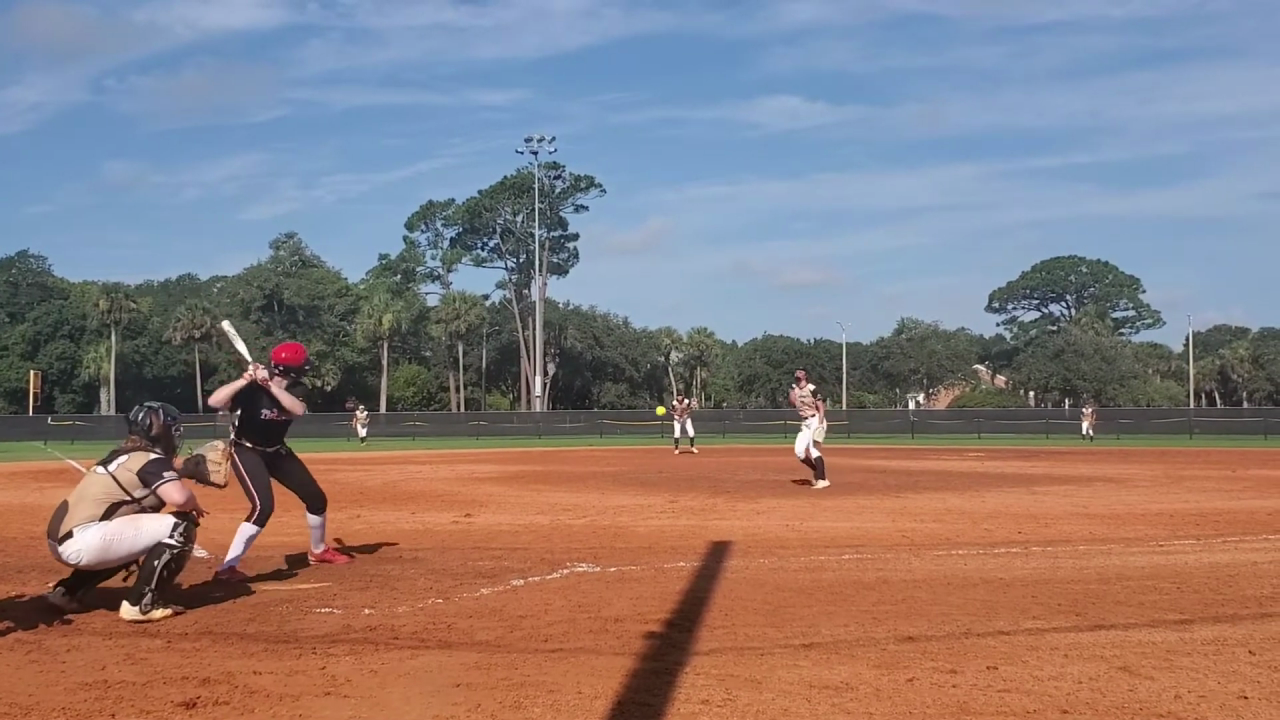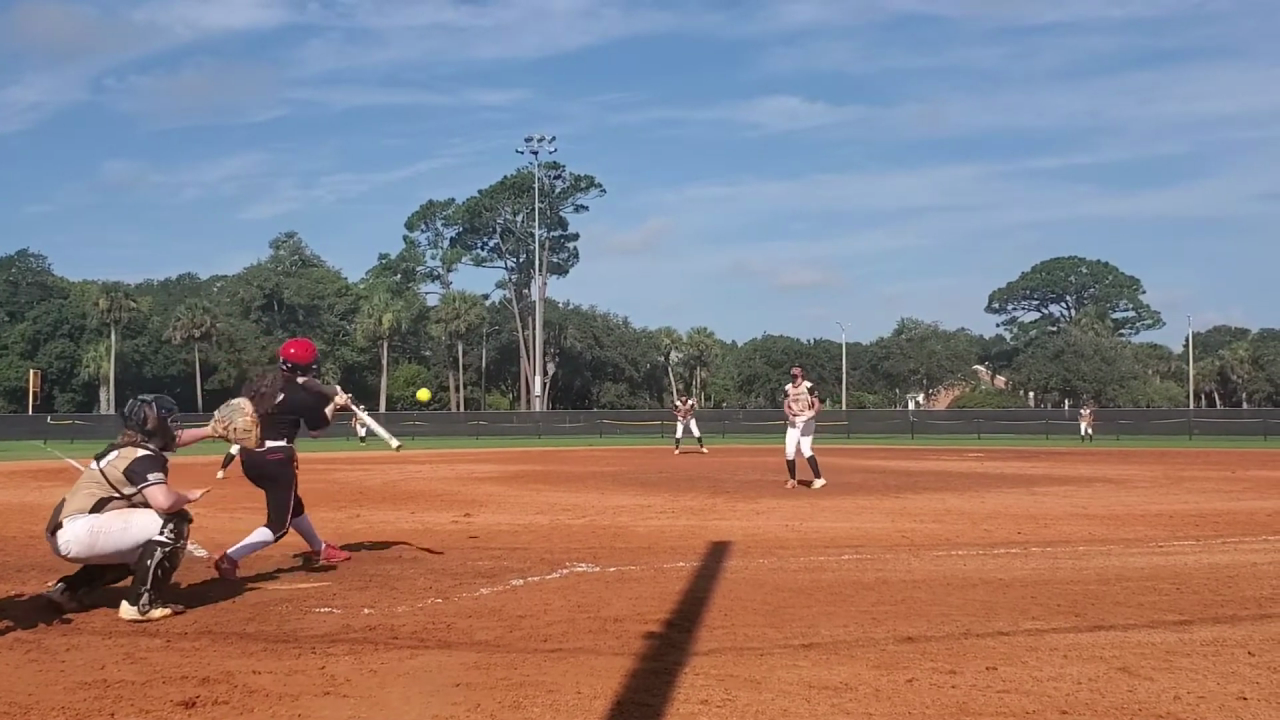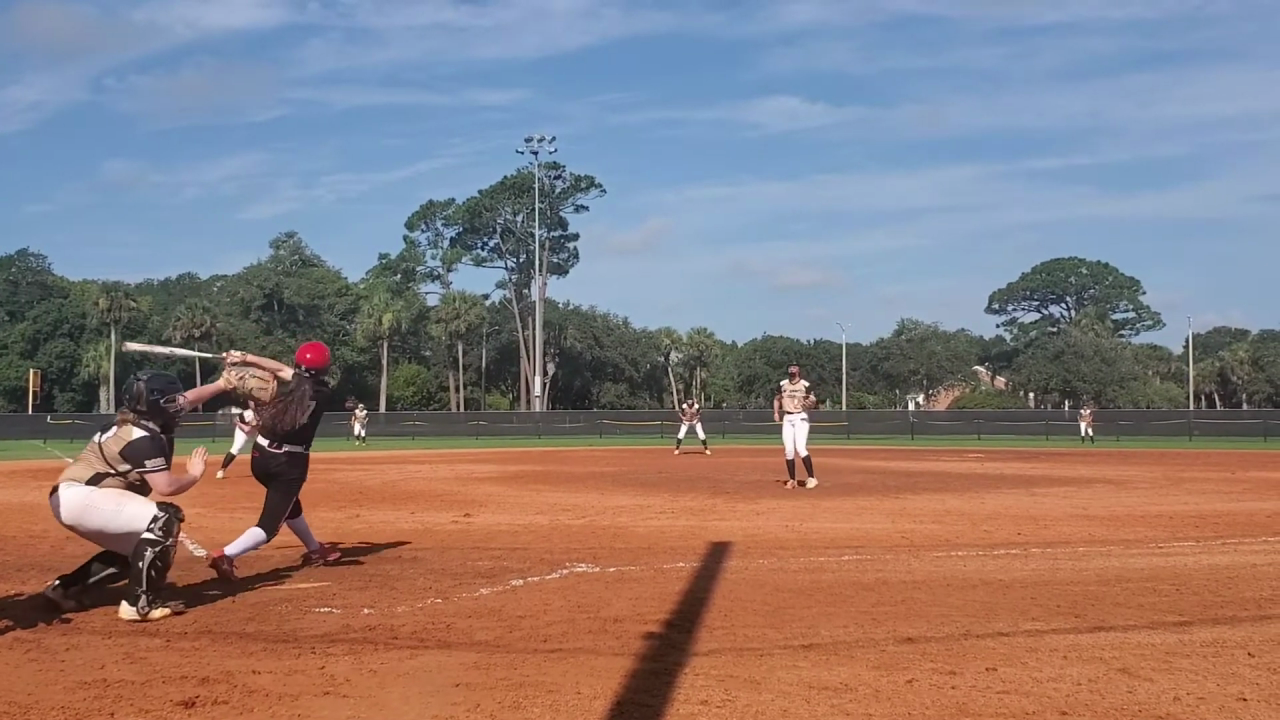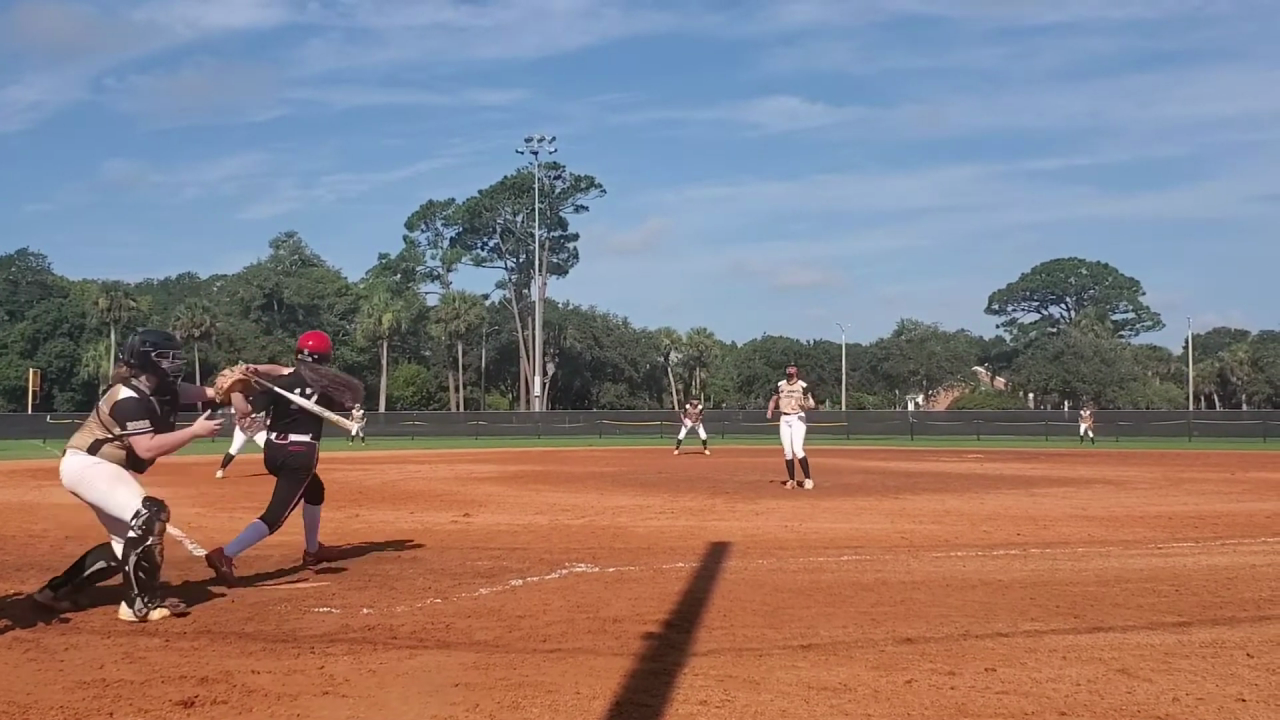
dt=0.2s
person 1, frame 1
left shoulder: (126, 454)
right shoulder: (152, 461)
right elbow: (179, 497)
right wrist: (193, 504)
left hip: (64, 540)
right hip: (85, 540)
left knee: (137, 547)
right knee: (182, 526)
left ankle: (67, 591)
right ankle: (142, 605)
person 1, frame 2
left shoulder: (133, 445)
right shoulder: (143, 458)
left elbow: (174, 439)
right elbow: (164, 501)
left wrist: (210, 431)
right wrist: (187, 497)
left hip: (66, 532)
right hip: (81, 530)
left knee: (142, 553)
right knee: (174, 523)
left ankle: (68, 590)
right ankle: (141, 605)
person 1, frame 3
left shoulder: (146, 420)
right shoulder: (142, 438)
left elbow: (187, 398)
right elbow: (165, 486)
right wrist: (194, 474)
left hip: (81, 497)
right hip: (80, 497)
left knee: (137, 552)
right knee: (166, 518)
left ankle: (66, 589)
right ankle: (141, 604)
person 1, frame 4
left shoulder: (161, 386)
right shoulder: (129, 398)
left elbow: (186, 393)
right elbow: (148, 447)
left wrist: (212, 393)
right wrist: (195, 432)
left hip: (119, 467)
right hip: (89, 463)
left knee: (126, 544)
right knee: (149, 515)
left ankle: (57, 592)
right ankle: (141, 605)
person 2, frame 1
left shoulder: (294, 389)
right shoulder: (252, 390)
left elbow: (296, 407)
right elbow: (214, 402)
left wrist: (272, 386)
right wrist: (244, 380)
left hip: (276, 450)
right hip: (247, 452)
left knee: (317, 499)
right knee: (263, 507)
left ankle: (319, 550)
right ankle: (228, 566)
person 2, frame 2
left shoulder: (268, 381)
right shoulder: (305, 395)
right elbow: (317, 429)
right wrist: (335, 404)
left hip: (250, 456)
right hip: (276, 459)
left knee: (290, 505)
right knee: (277, 525)
left ankle: (320, 549)
right ankle: (230, 557)
person 2, frame 3
left shoulder: (281, 390)
right shoulder: (320, 390)
right elbow: (291, 375)
right wrist: (249, 358)
left hip: (261, 458)
right hip: (291, 463)
left knee: (289, 504)
right knee: (270, 523)
left ankle: (315, 550)
right ankle: (226, 556)
person 2, frame 4
left shoulder: (285, 383)
right shoulder: (329, 380)
left elbow: (244, 411)
right elbow: (294, 372)
right wrist: (258, 369)
left hip: (274, 453)
right hip: (300, 454)
left knee: (314, 491)
right knee: (274, 515)
left ankle: (314, 550)
right ankle: (226, 555)
